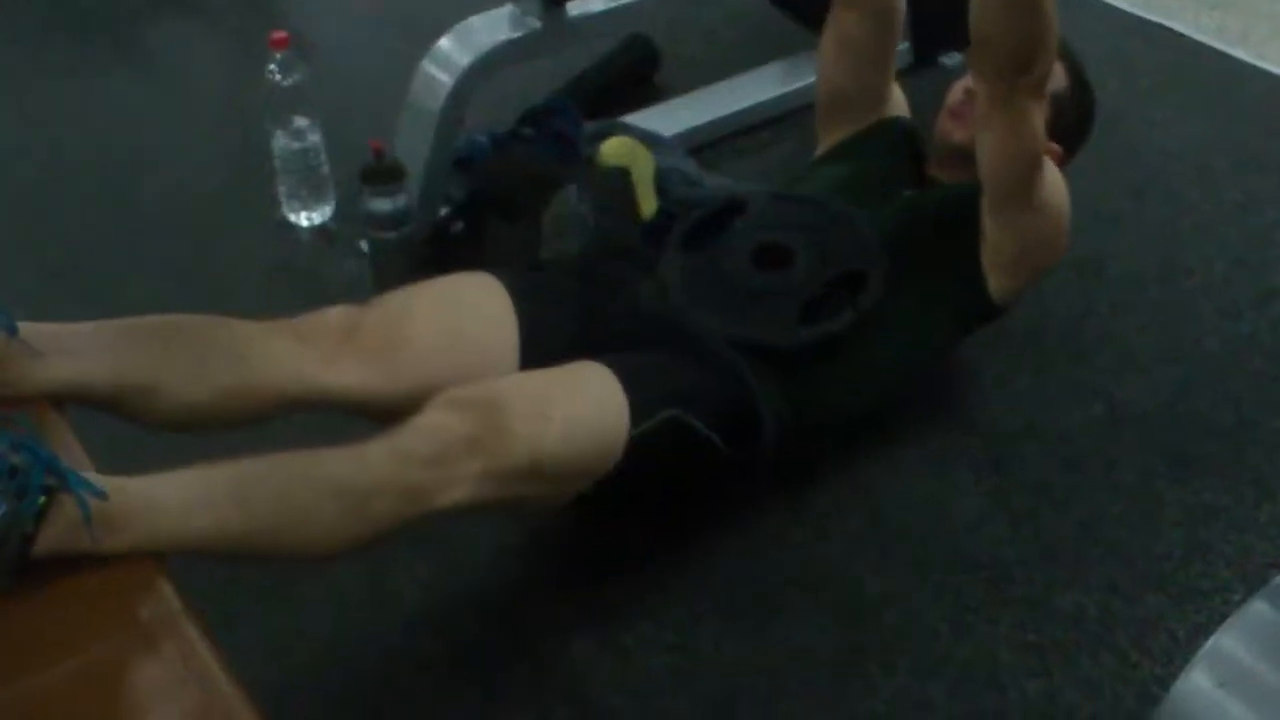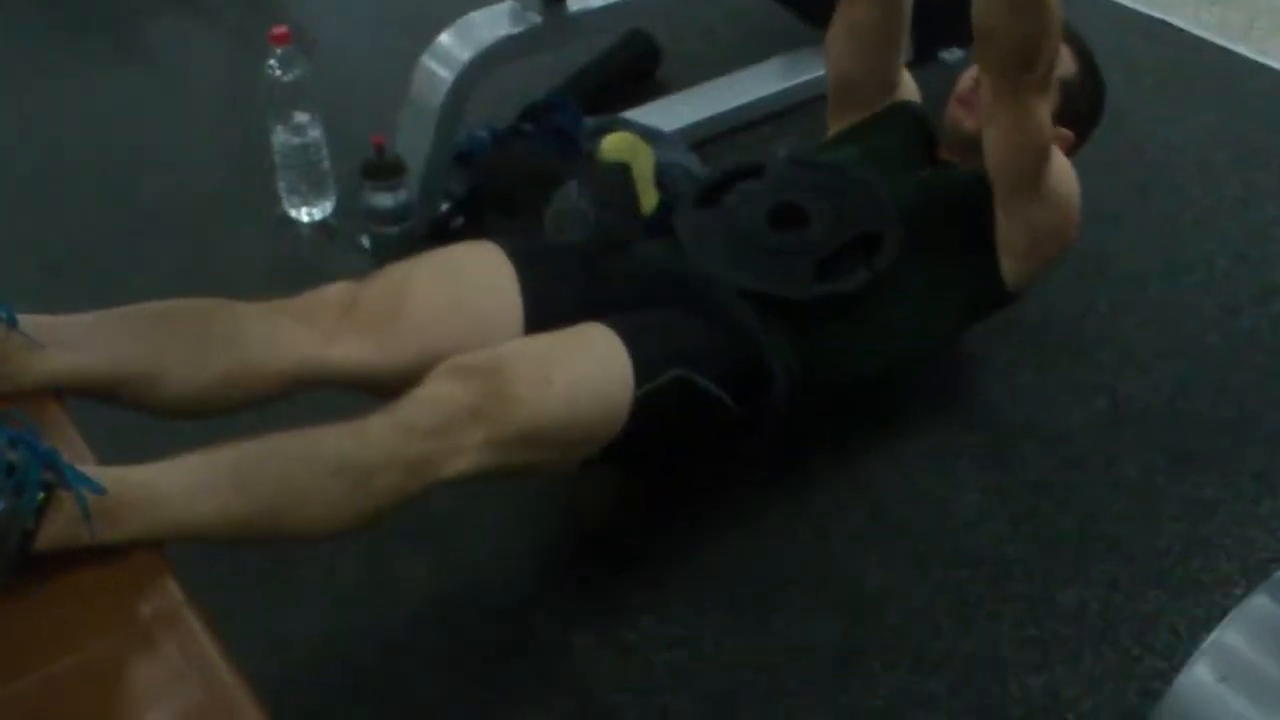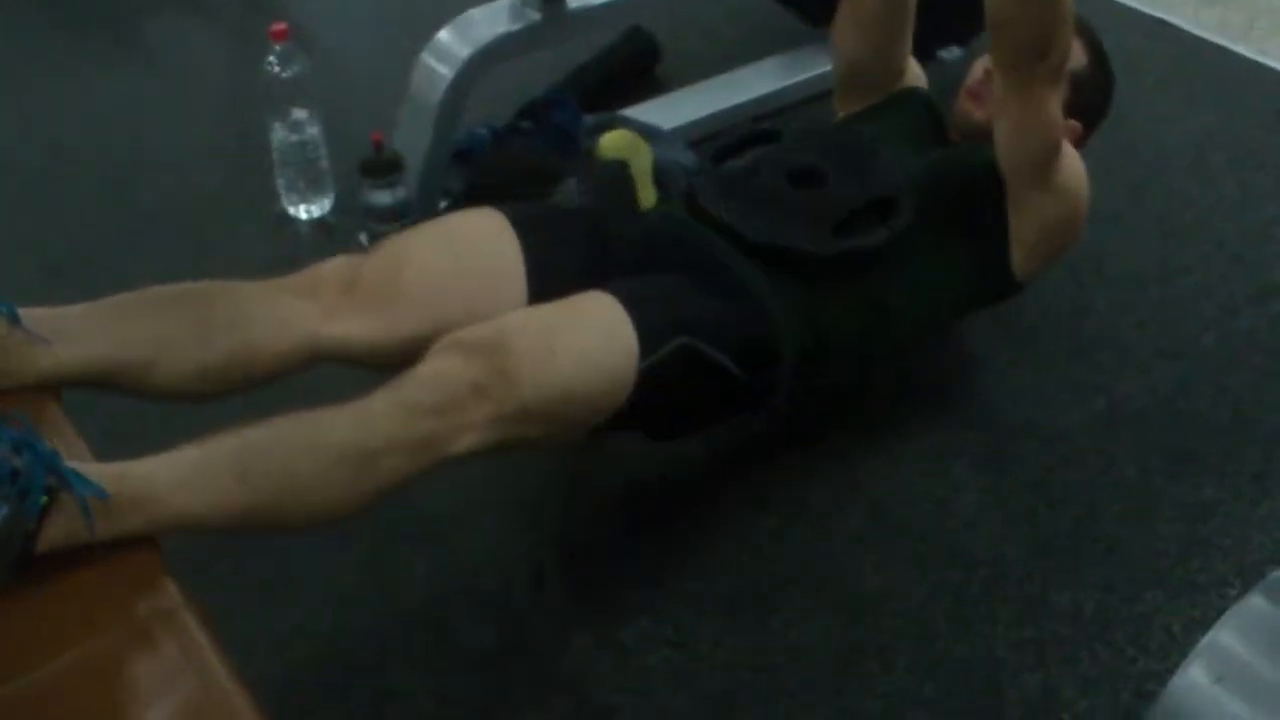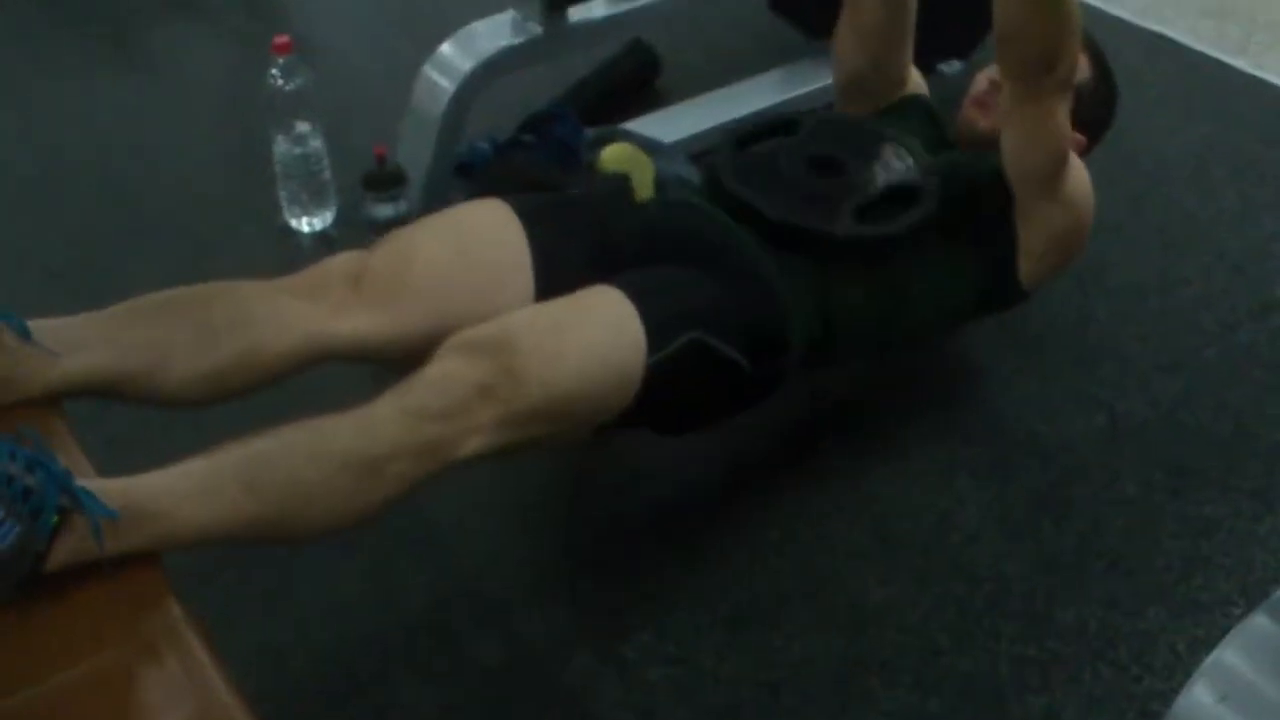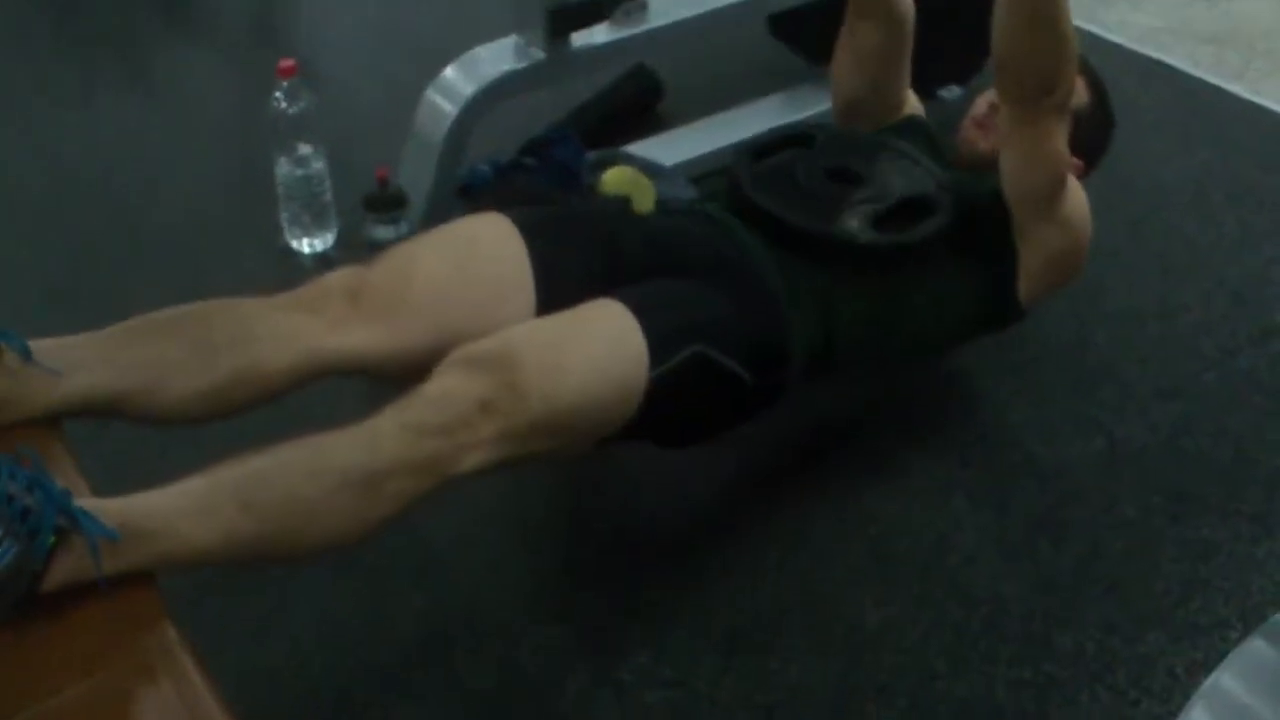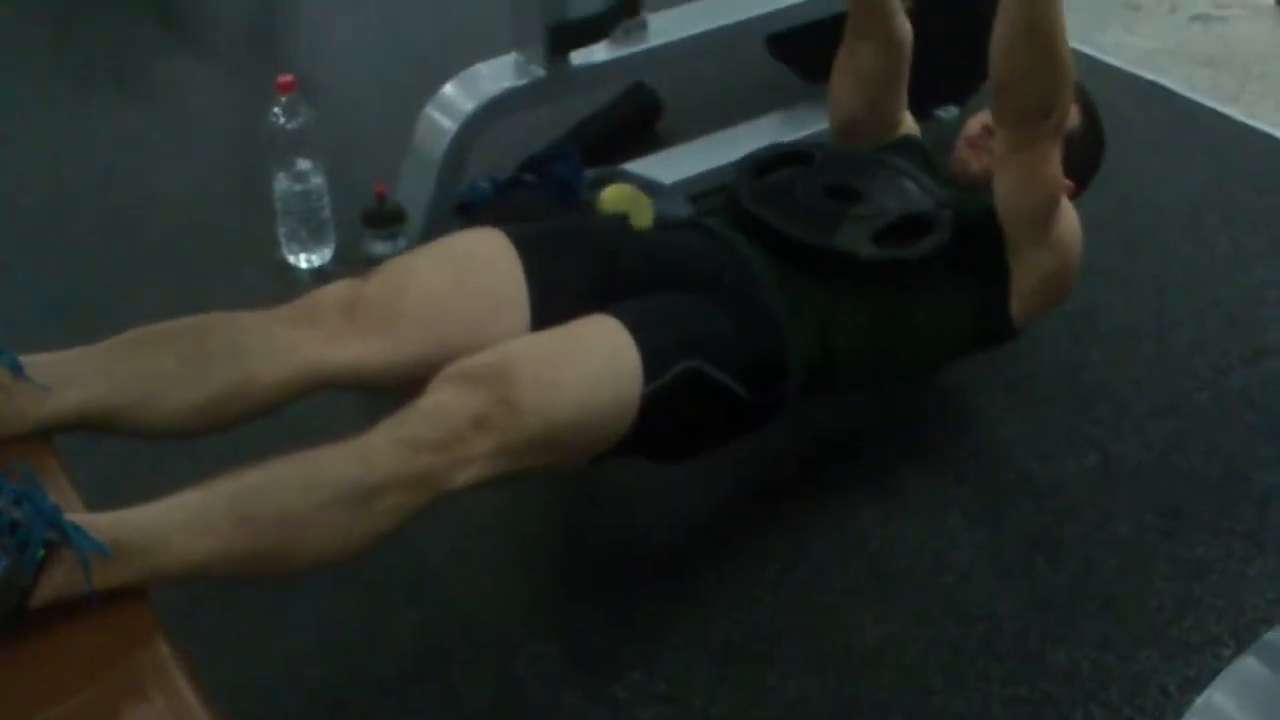
dt=0.1s
person 1, frame 1
left shoulder: (1016, 223)
right shoulder: (877, 133)
left hip: (730, 377)
right hip: (638, 298)
left knee: (458, 439)
right knee: (336, 344)
person 1, frame 2
left shoulder: (1028, 210)
right shoulder: (890, 119)
left hip: (743, 340)
right hip: (648, 268)
left knee: (465, 407)
right knee: (342, 317)
person 1, frame 3
left shoulder: (1038, 200)
right shoulder: (897, 106)
left hip: (743, 307)
right hip: (655, 230)
left knee: (464, 383)
right knee: (337, 295)
person 1, frame 4
left shoulder: (1043, 209)
right shoulder: (902, 113)
left hip: (750, 299)
right hip: (665, 223)
left knee: (472, 384)
right knee: (345, 289)
person 1, frame 5
left shoulder: (1041, 228)
right shoulder: (902, 136)
left elbow: (1033, 92)
left hip: (751, 316)
right hip: (662, 234)
left knee: (469, 402)
right knee: (342, 306)
person 1, frame 6
left shoulder: (1033, 249)
right shoulder: (896, 155)
left elbow: (1032, 110)
left hip: (747, 329)
right hip: (659, 250)
left knee: (462, 417)
right knee: (337, 321)
